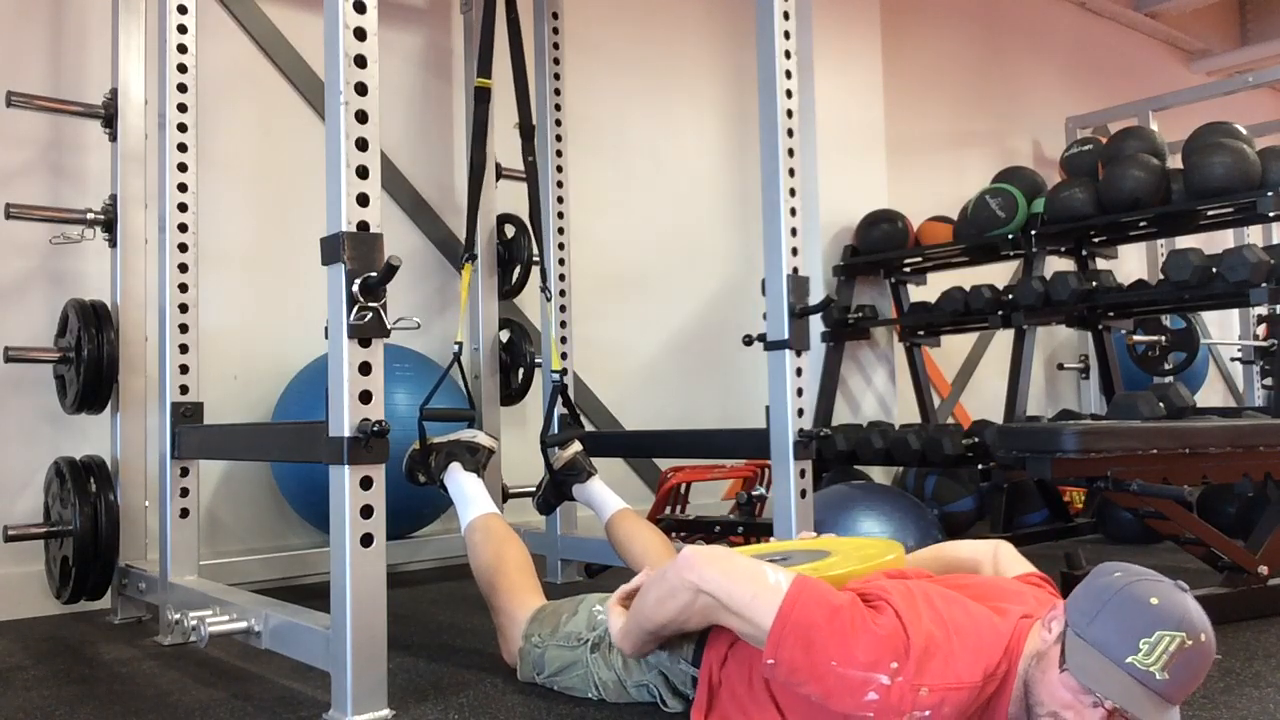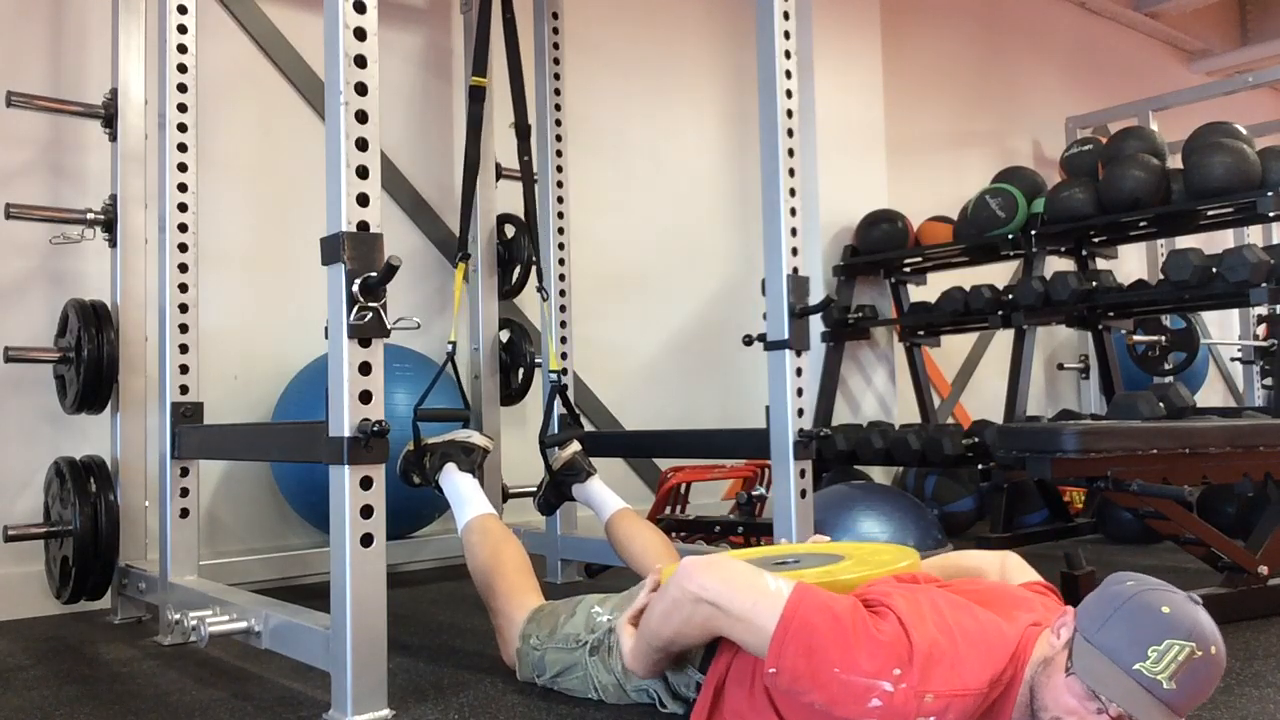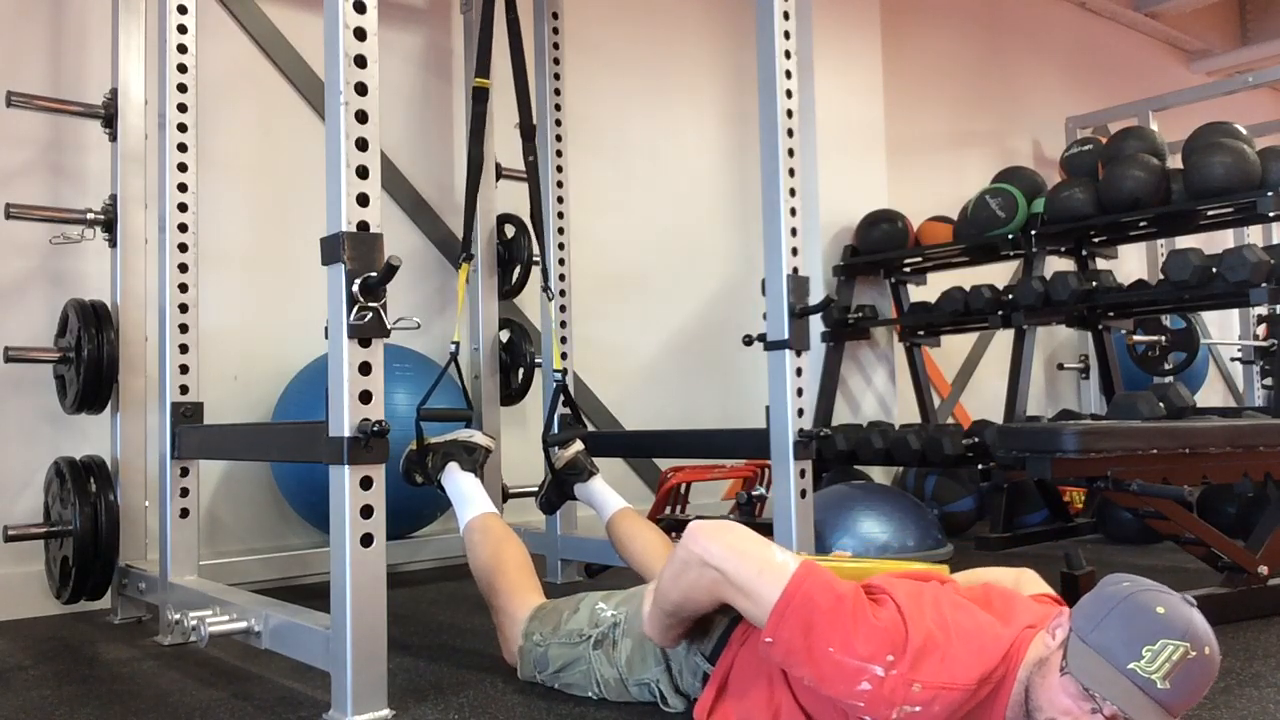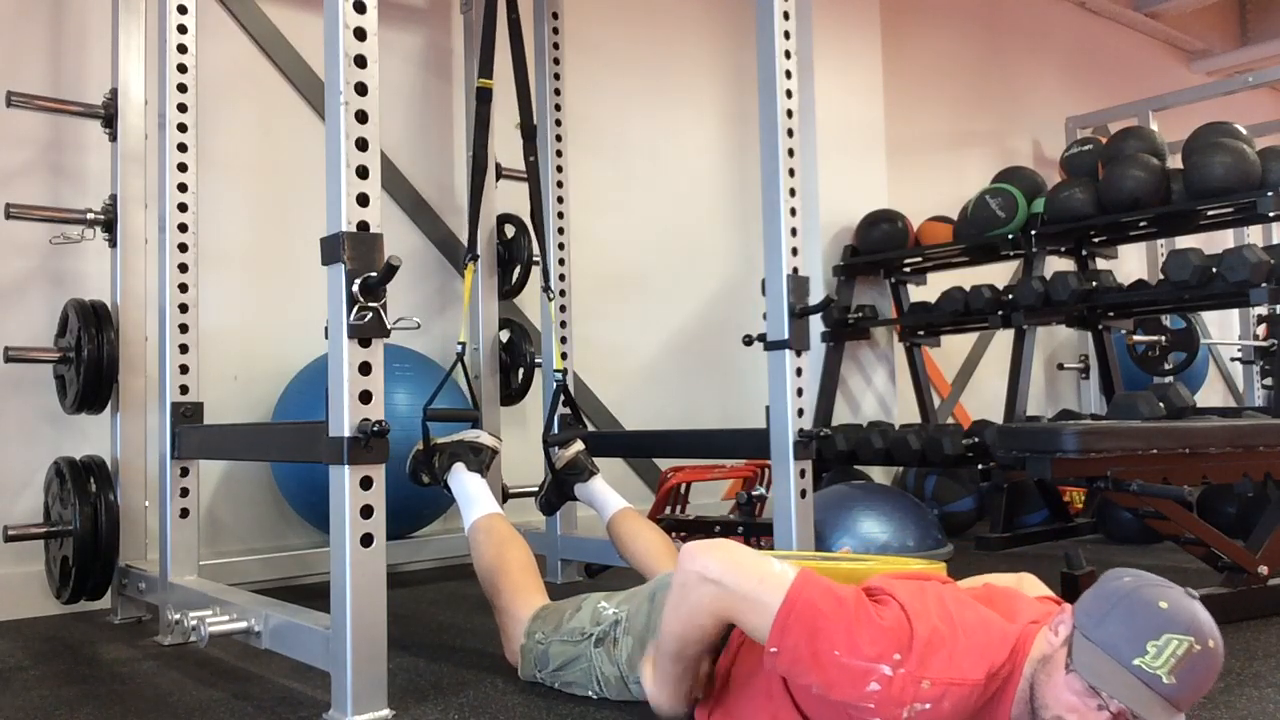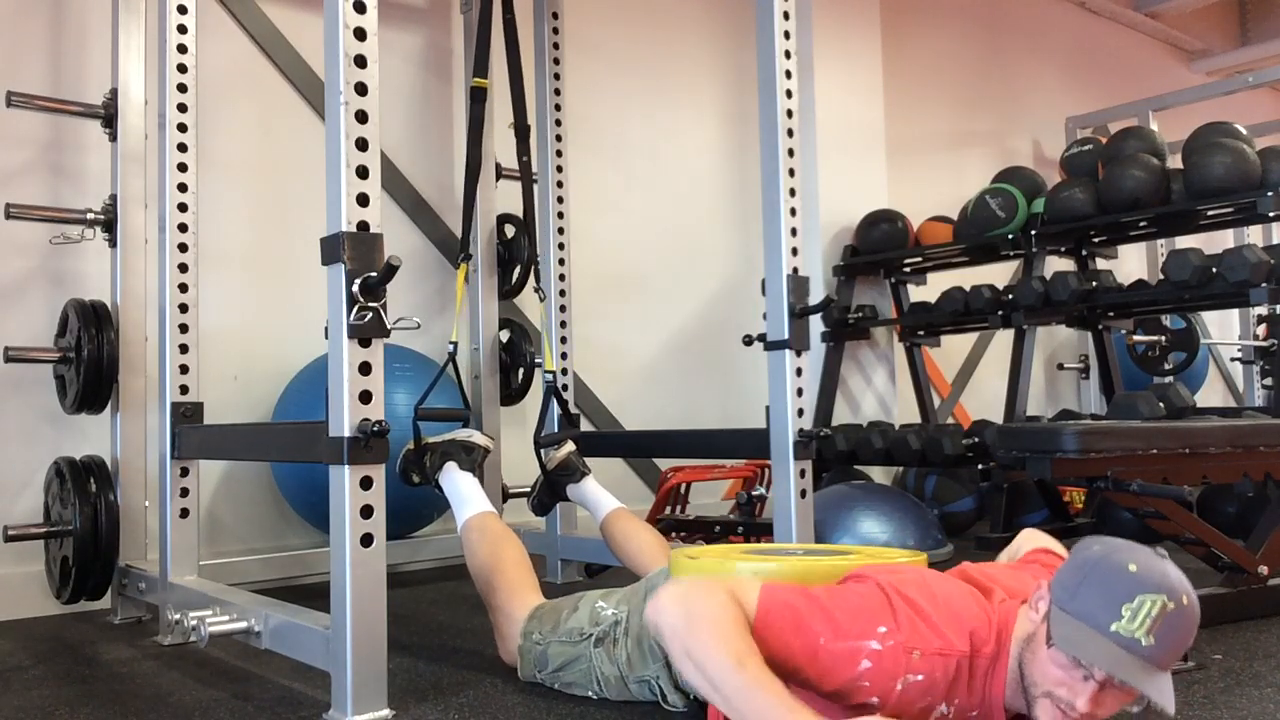
dt=0.4s
person 1, frame 1
left shoulder: (1040, 608)
left elbow: (995, 551)
right elbow: (706, 575)
right wrist: (634, 633)
left hip: (771, 592)
right hip: (692, 650)
right knee: (527, 638)
left ankle: (583, 477)
right ankle: (461, 473)
person 1, frame 2
left shoulder: (1047, 620)
left elbow: (1005, 563)
right elbow: (709, 586)
right wrist: (647, 653)
left hip: (778, 591)
left knee: (668, 575)
right knee: (526, 636)
left ankle: (577, 475)
right ankle: (458, 473)
person 1, frame 3
left shoulder: (1049, 627)
left elbow: (1025, 579)
right elbow: (713, 546)
right wrist: (661, 617)
left hip: (764, 615)
right hip: (698, 650)
left knee: (670, 574)
right knee: (527, 636)
left ankle: (583, 477)
right ankle: (460, 474)
person 1, frame 4
left shoulder: (1051, 628)
left elbow: (1019, 583)
right elbow: (708, 569)
left hip: (766, 606)
right hip: (706, 638)
left knee: (658, 563)
right knee: (529, 635)
left ankle: (580, 475)
right ankle: (465, 473)
person 1, frame 5
left shoulder: (1060, 593)
right shoulder: (904, 637)
left elbow: (1034, 543)
right elbow: (675, 610)
left hip: (765, 590)
right hip: (703, 632)
left knee: (667, 566)
right knee: (525, 636)
left ankle: (572, 475)
right ankle: (458, 473)
